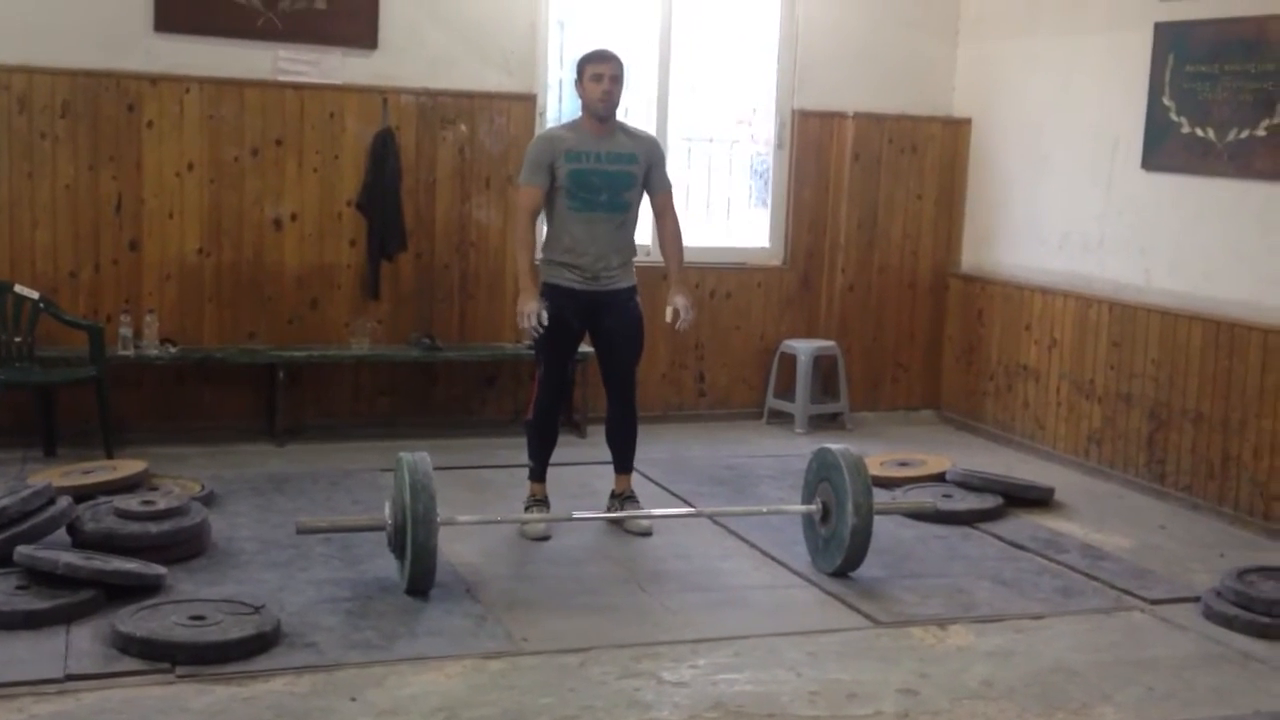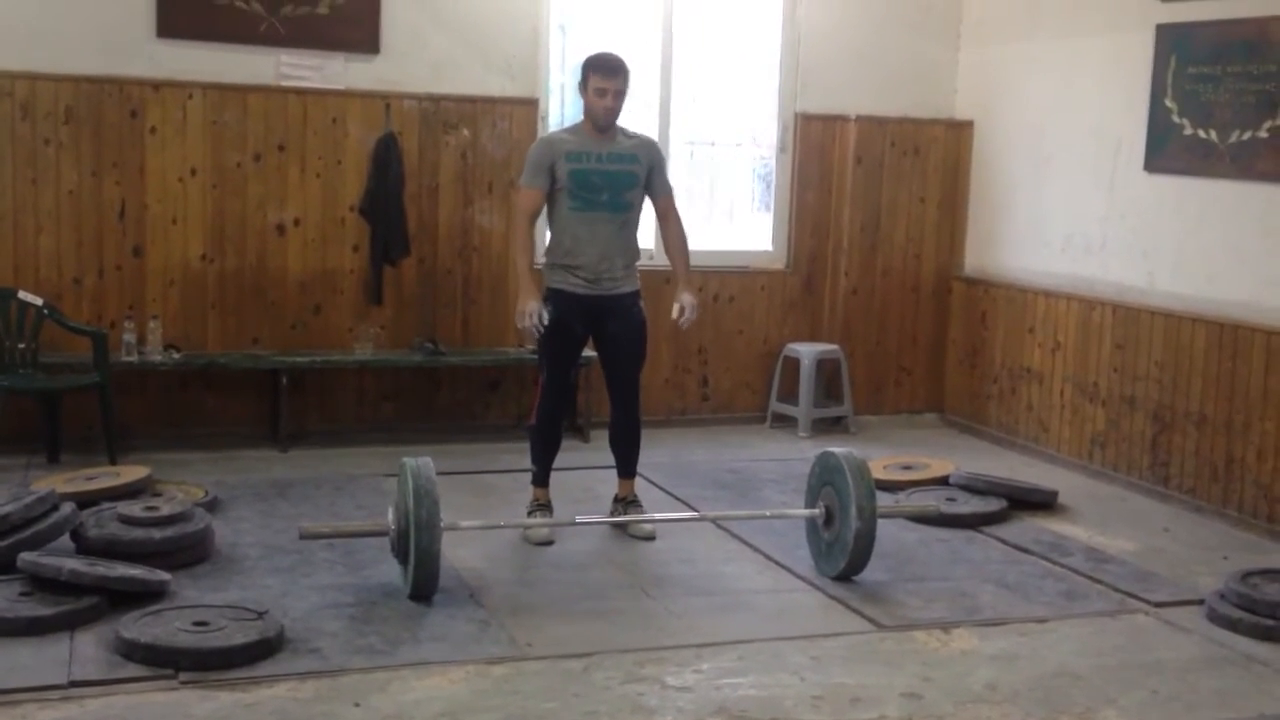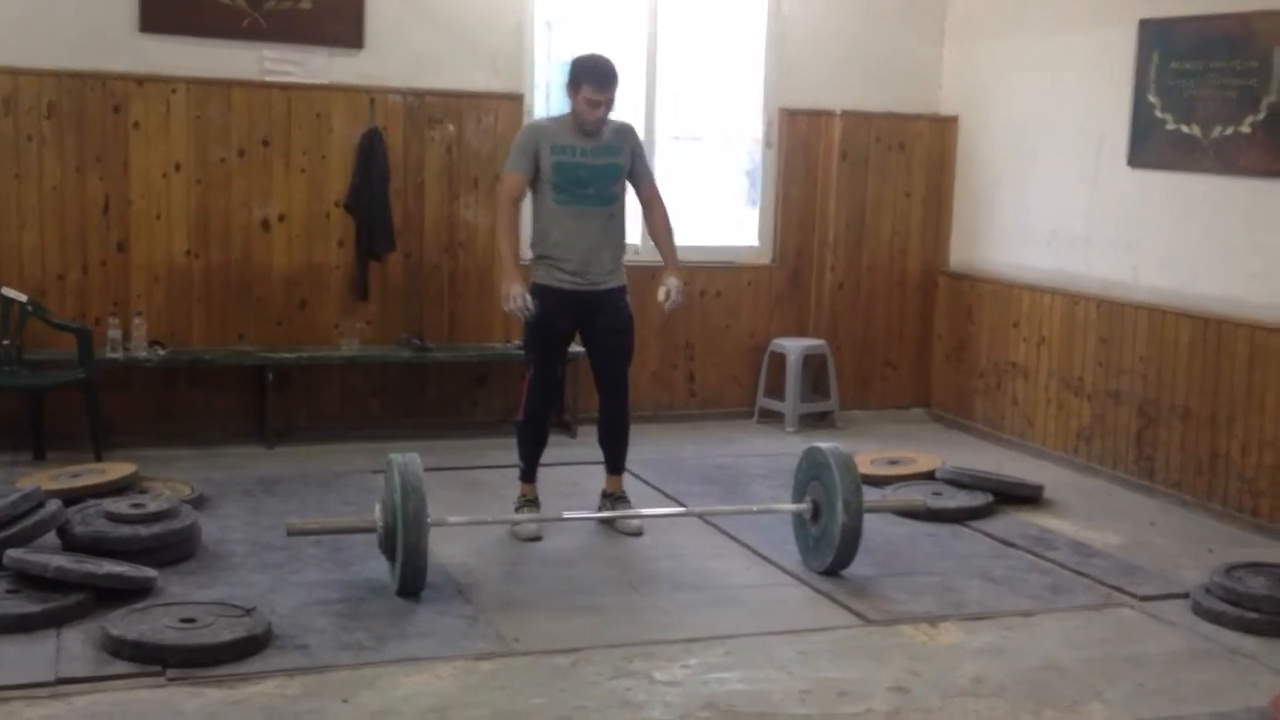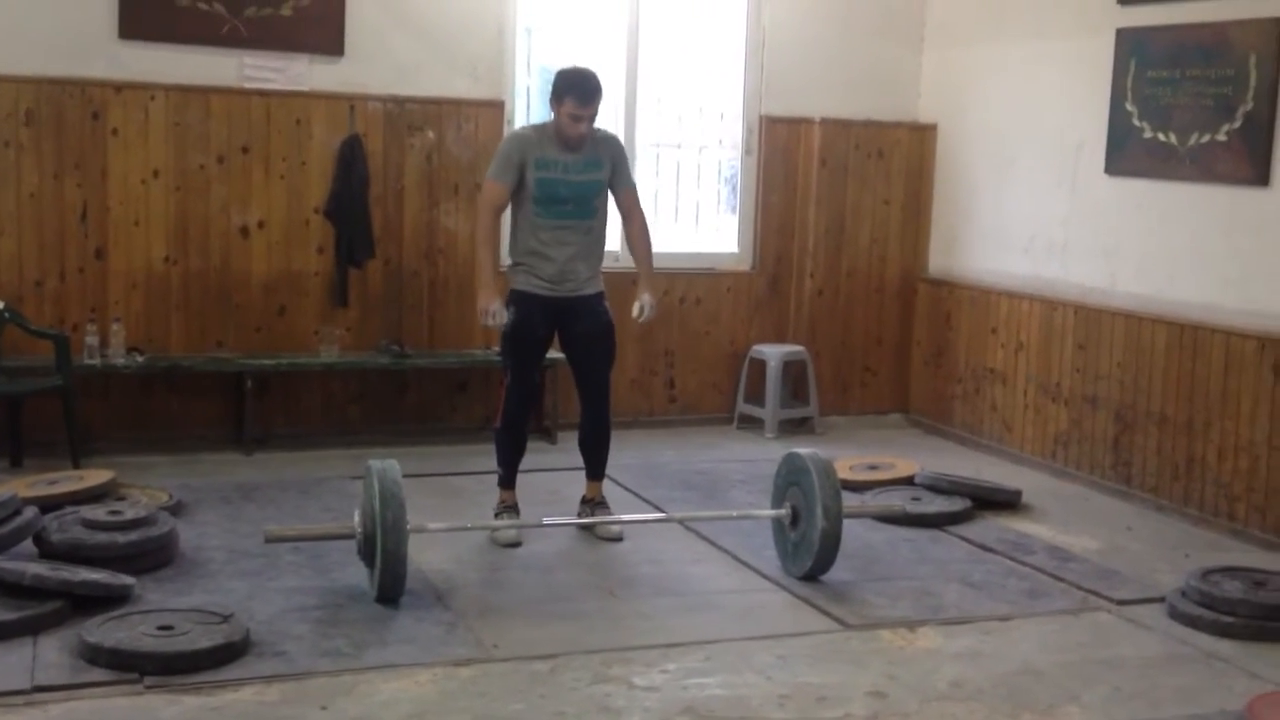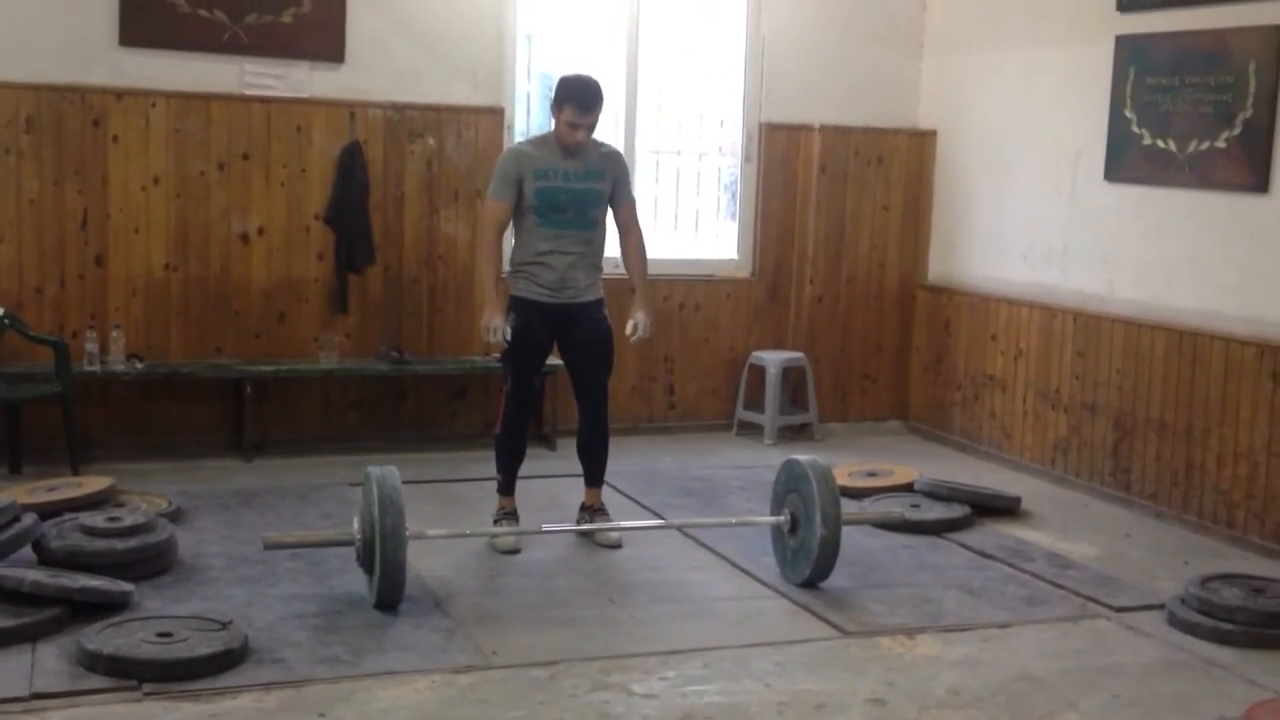
dt=0.3s
person 1, frame 1
left shoulder: (645, 147)
right shoulder: (550, 144)
left elbow: (665, 216)
right elbow: (526, 218)
left wrist: (677, 287)
right wrist: (527, 289)
left hip: (619, 291)
right hip: (561, 288)
left knee: (623, 393)
right knee: (550, 393)
left ankle: (622, 493)
right ankle: (536, 496)
person 1, frame 2
left shoulder: (644, 150)
right shoulder: (551, 147)
left elbow: (668, 217)
right elbow: (525, 219)
left wrist: (684, 285)
right wrist: (526, 289)
left hip: (623, 295)
right hip: (565, 293)
left knee: (626, 398)
right knee: (553, 398)
left ankle: (626, 498)
right ankle: (539, 501)
person 1, frame 3
left shoulder: (625, 138)
right shoulder: (538, 136)
left elbow: (652, 204)
right elbow: (507, 203)
left wrist: (671, 267)
right wrist: (510, 273)
left hip: (609, 289)
right hip: (551, 288)
left knee: (615, 392)
right knee: (541, 393)
left ankle: (614, 494)
right ankle: (527, 498)
person 1, frame 4
left shoulder: (609, 147)
right shoulder: (521, 145)
left elbow: (633, 215)
right elbow: (488, 213)
left wrist: (646, 283)
right wrist: (487, 287)
left hip: (587, 295)
right hip: (529, 294)
left knee: (597, 398)
right knee: (519, 399)
left ankle: (594, 498)
right ankle: (506, 502)
person 1, frame 5
left shoulder: (611, 162)
right shoulder: (520, 158)
left elbow: (630, 231)
right elbow: (492, 233)
left wrist: (641, 301)
right wrist: (491, 304)
left hip: (587, 303)
right hip: (529, 302)
left knee: (595, 405)
right knee: (519, 405)
left ankle: (593, 506)
right ankle: (506, 509)
